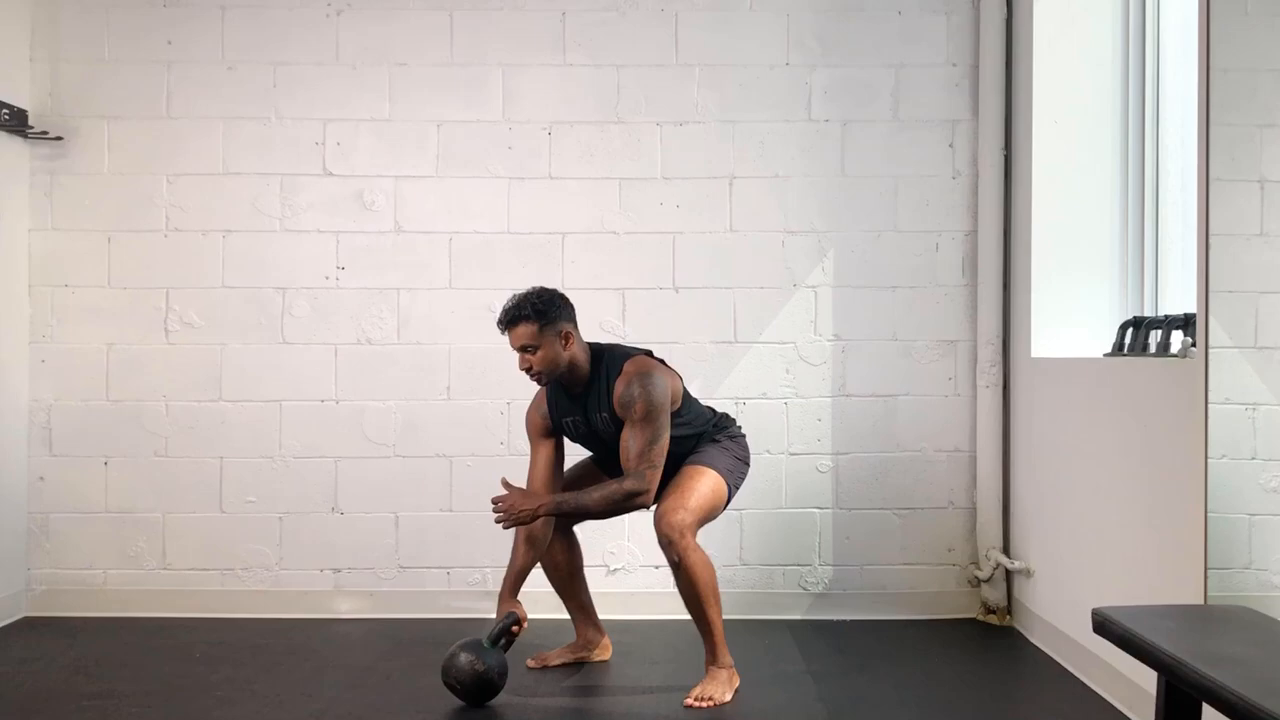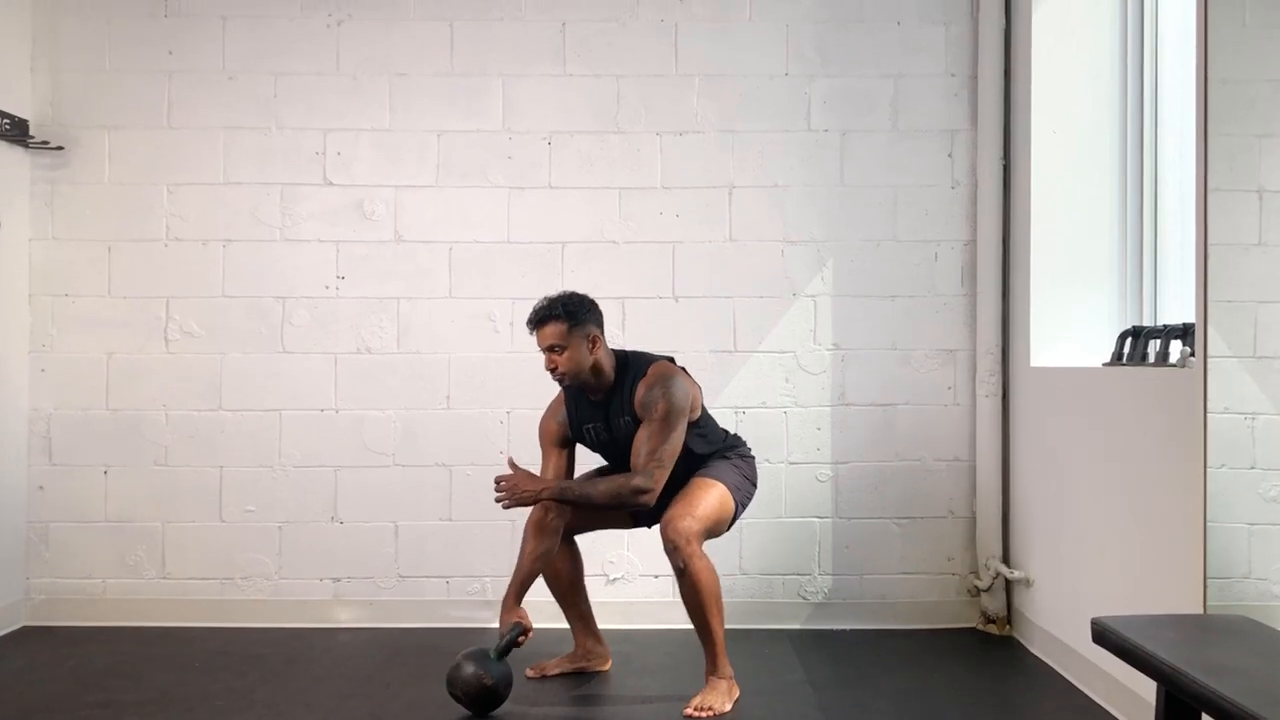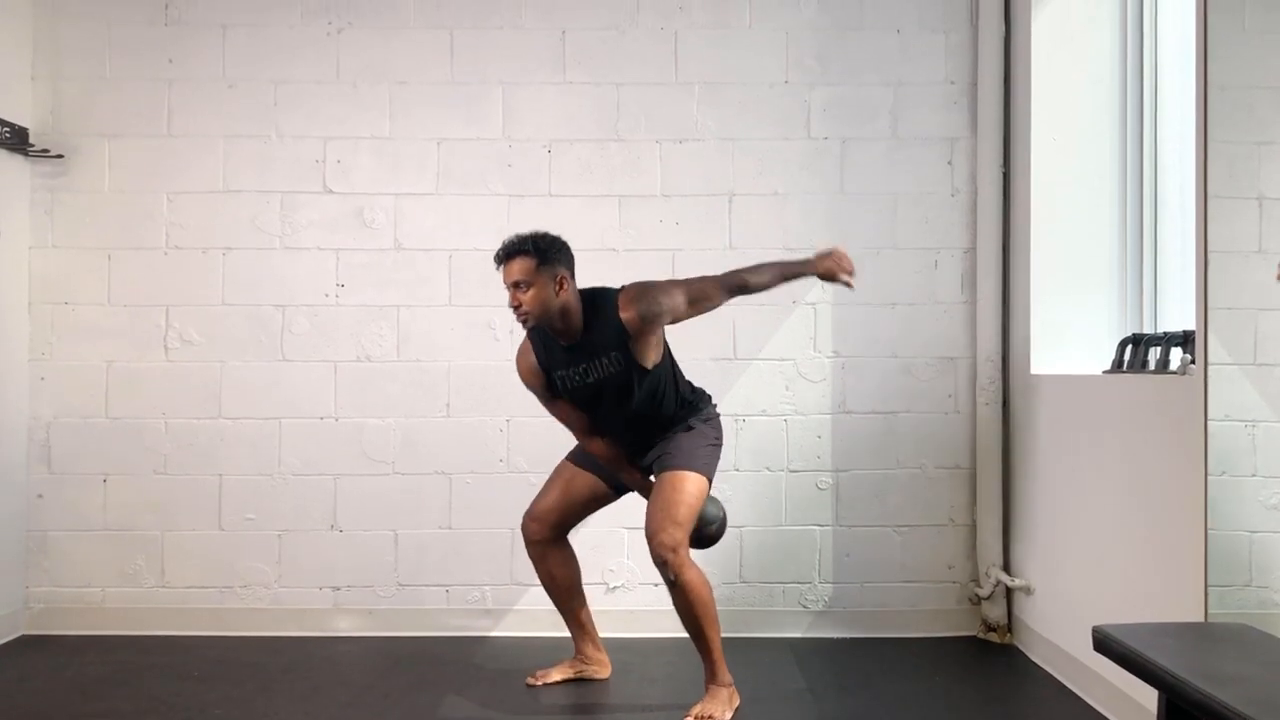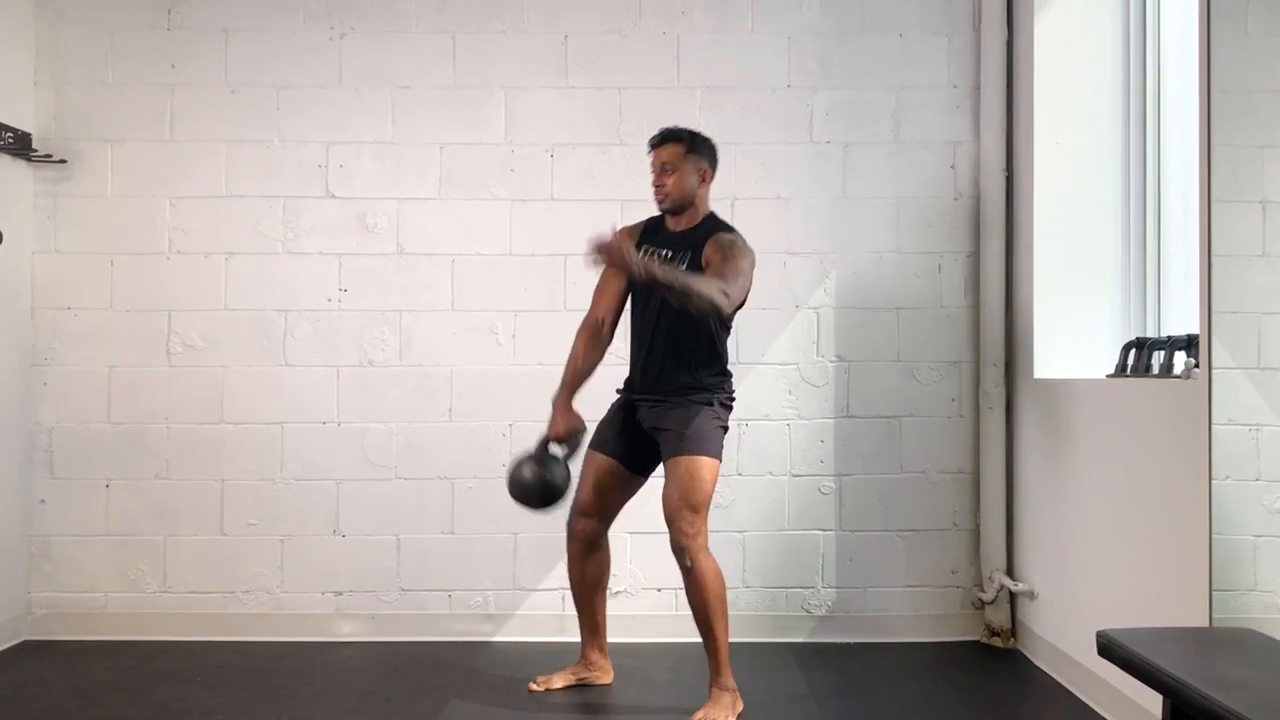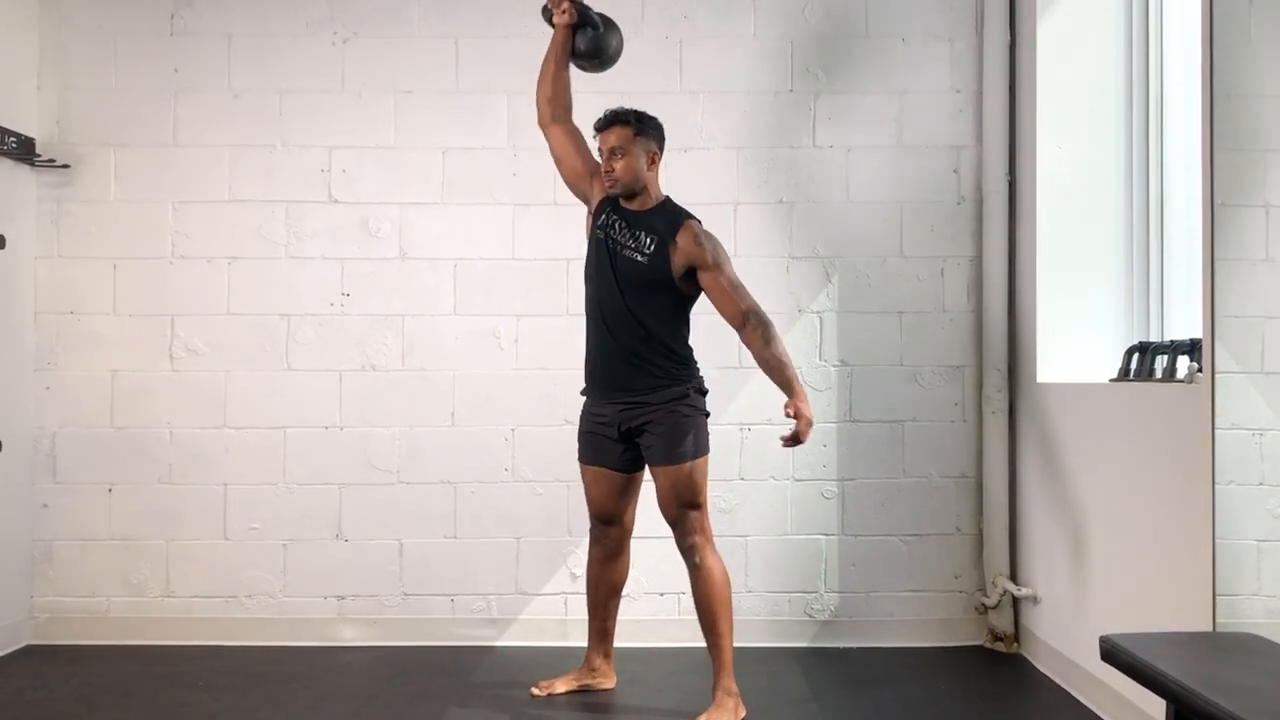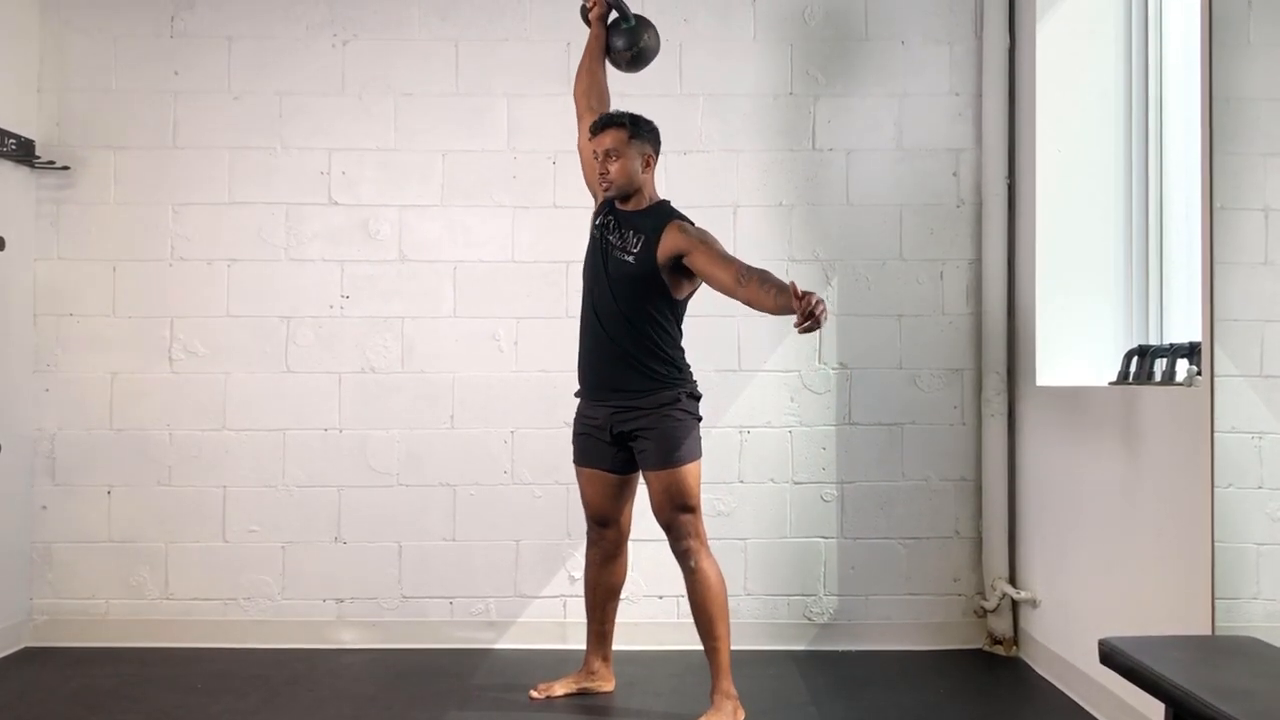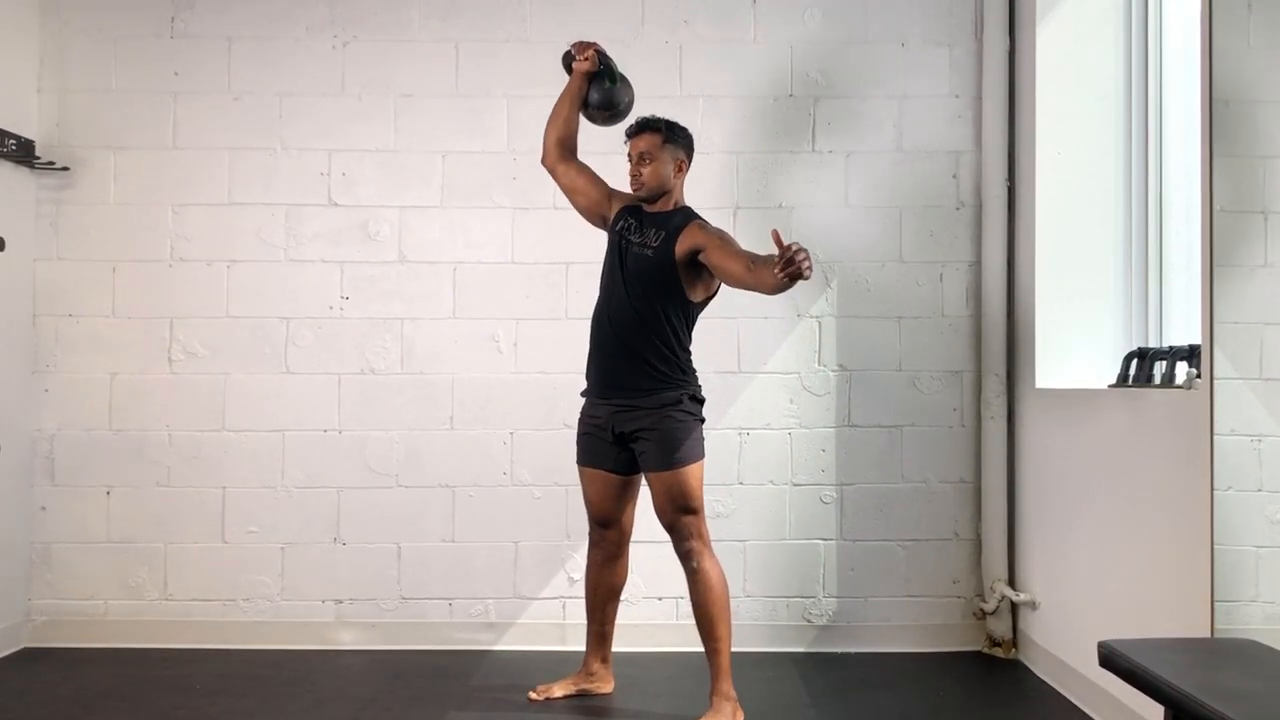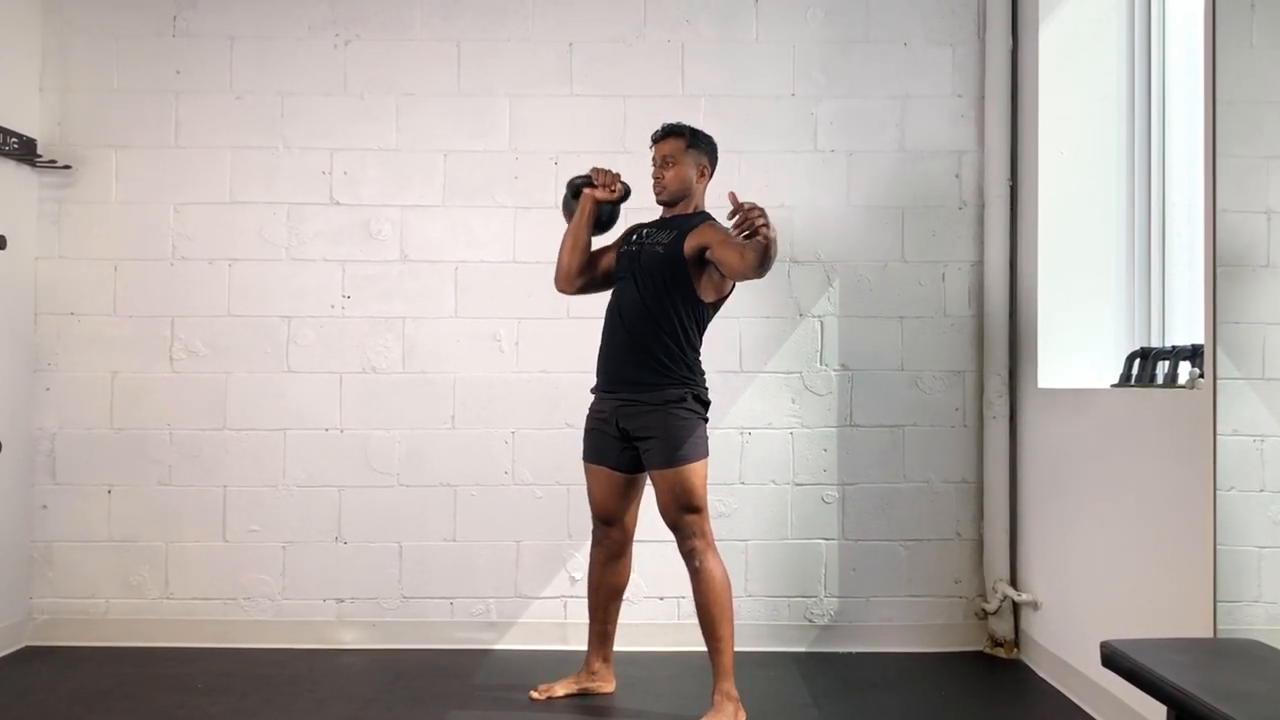
dt=0.5s
person 1, frame 1
left shoulder: (638, 381)
right shoulder: (545, 406)
left elbow: (641, 488)
right elbow: (539, 502)
left wrist: (545, 504)
right wrist: (508, 595)
left hip: (714, 446)
left knee: (673, 525)
right knee: (551, 515)
left ankle: (721, 665)
right ankle: (590, 638)
person 1, frame 2
left shoulder: (661, 385)
right shoulder: (560, 415)
left elbow: (644, 488)
right elbow: (548, 512)
left wrist: (547, 488)
right wrist: (512, 600)
left hip: (723, 466)
right hip: (647, 474)
left knee: (679, 531)
right knee: (556, 519)
left ankle: (721, 675)
right ankle: (590, 647)
person 1, frame 3
left shoulder: (631, 311)
right shoulder: (532, 362)
left elbow: (728, 287)
right elbow: (592, 437)
left wrist: (814, 266)
right wrist: (648, 492)
left hip: (685, 430)
right hip: (615, 439)
left knee: (666, 544)
right knee: (539, 527)
right ankle: (590, 654)
person 1, frame 4
left shoulder: (726, 247)
right shoulder: (638, 235)
left elbow: (715, 299)
right elbow: (598, 326)
left wrist: (641, 266)
right wrist: (564, 400)
left hip: (696, 403)
right hip: (636, 400)
left knee: (686, 536)
right knee: (585, 521)
right ankle: (594, 659)
person 1, frame 5
left shoulder: (686, 238)
right shoulder: (600, 204)
left elbow: (748, 318)
right elbow: (553, 119)
left wrist: (794, 389)
left hip: (669, 405)
right hip: (604, 404)
left knee: (693, 539)
right knee: (607, 533)
person 1, frame 6
left shoulder: (676, 235)
right shoulder: (605, 207)
left elbow: (743, 278)
right elbow: (588, 106)
left wrist: (795, 300)
left hip: (661, 408)
right hip: (598, 407)
left knee: (687, 542)
right knee: (603, 537)
person 1, frame 7
left shoulder: (696, 236)
right shoulder: (621, 216)
left elbow: (757, 270)
right elbow: (556, 156)
left wrist: (787, 270)
right wrist: (580, 78)
left hip: (665, 409)
right hip: (603, 406)
left knee: (690, 543)
right knee: (606, 535)
person 1, frame 8
left shoulder: (707, 235)
right shoulder: (637, 237)
left elbow: (750, 264)
right elbow: (569, 281)
left wrist: (764, 235)
right wrist: (588, 206)
left hip: (670, 405)
right hip: (610, 403)
left knee: (694, 540)
right knee: (609, 534)
right ankle: (597, 667)
